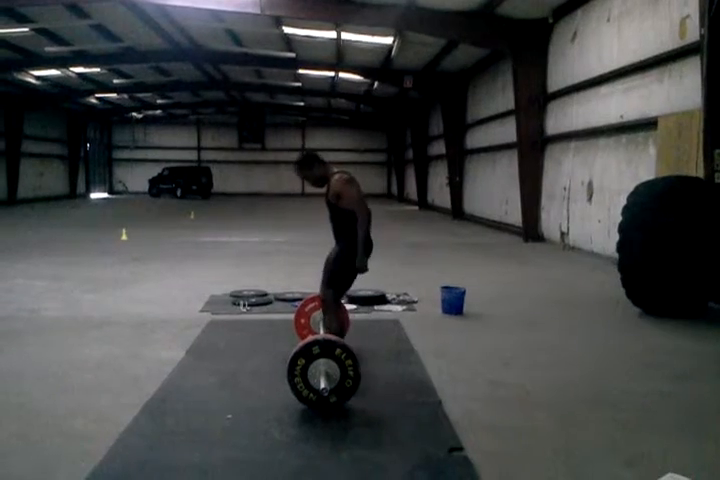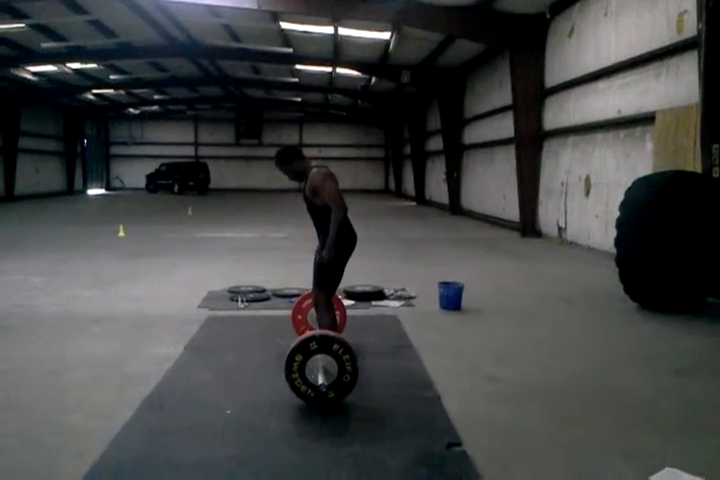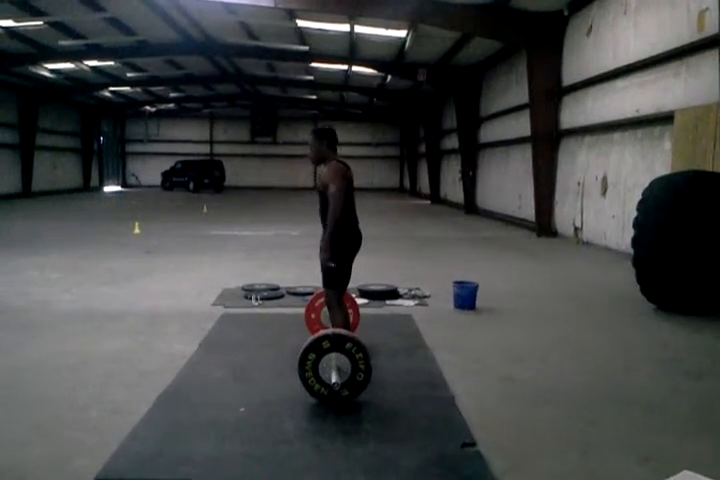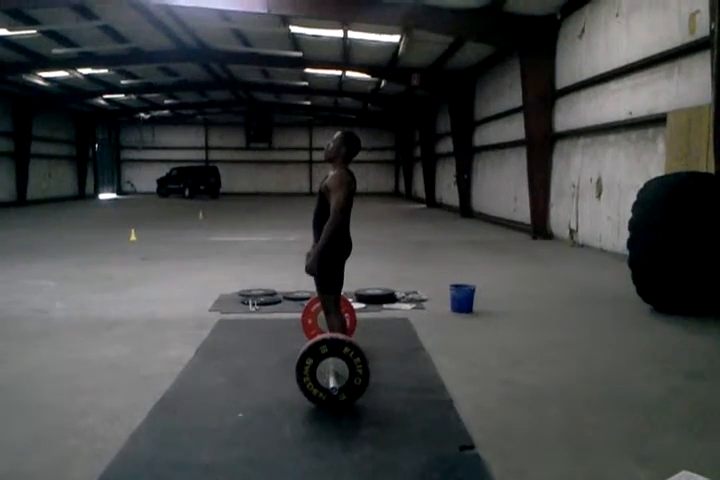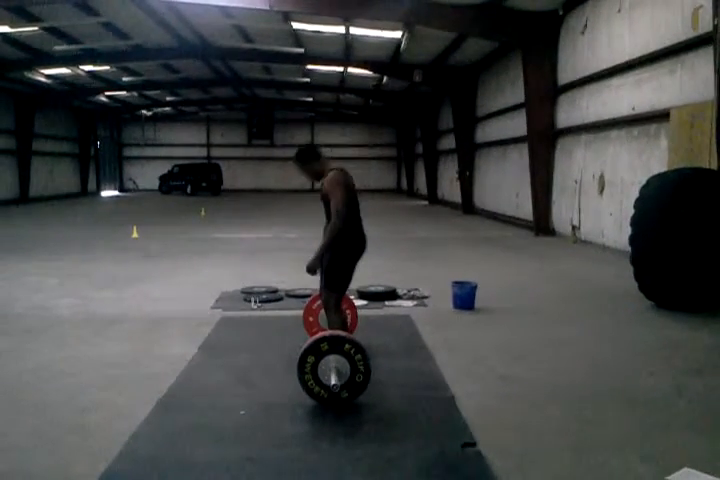
dt=1s
person 1, frame 1
left shoulder: (341, 182)
right shoulder: (333, 183)
left elbow: (363, 214)
left wrist: (361, 255)
left hip: (352, 247)
right hip: (344, 245)
left knee: (329, 301)
right knee: (327, 299)
person 1, frame 2
left shoulder: (318, 176)
right shoulder: (311, 178)
left elbow: (339, 208)
left wrist: (329, 247)
left hip: (337, 242)
right hip: (330, 241)
left knee: (322, 300)
right knee: (319, 298)
person 1, frame 3
left shoulder: (333, 170)
right shoulder: (331, 168)
left elbow: (334, 210)
left wrist: (325, 246)
right wrist: (326, 243)
left hip: (342, 240)
right hip: (339, 239)
left knee: (334, 299)
right knee: (333, 298)
person 1, frame 4
left shoulder: (339, 177)
right shoulder: (337, 175)
left elbow: (335, 219)
left wrist: (316, 254)
right wrist: (315, 248)
left hip: (331, 248)
right hip: (329, 246)
left knee: (331, 306)
right knee: (330, 305)
person 1, frame 5
left shoulder: (334, 179)
right shoulder: (334, 177)
left elbow: (338, 220)
left wrist: (317, 256)
right wrist: (323, 252)
left hip: (346, 245)
right hip: (345, 243)
left knee: (331, 302)
right knee: (333, 299)
